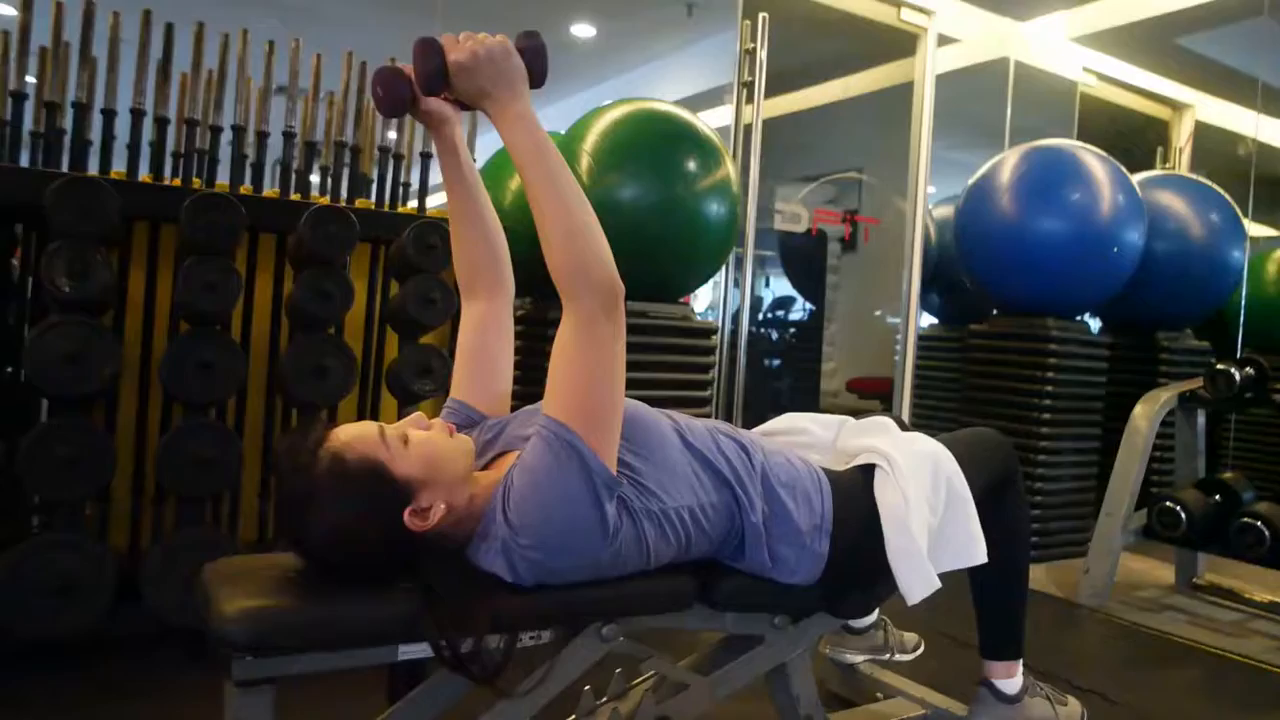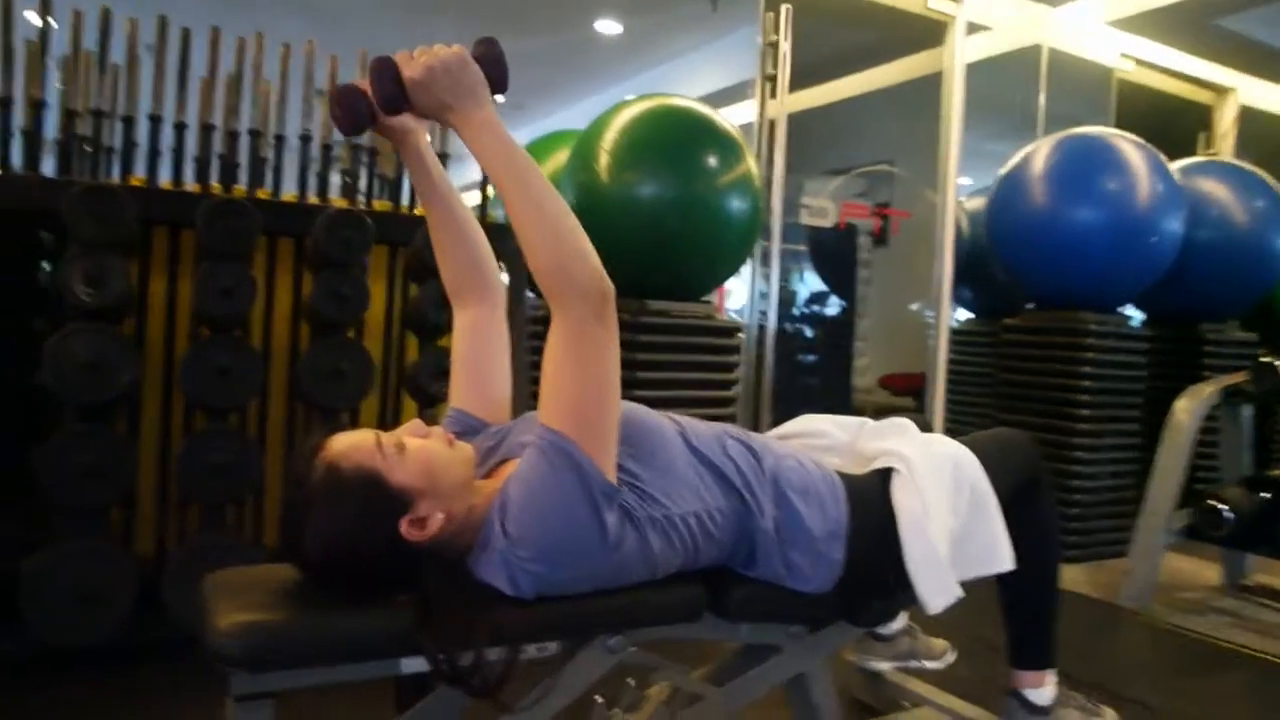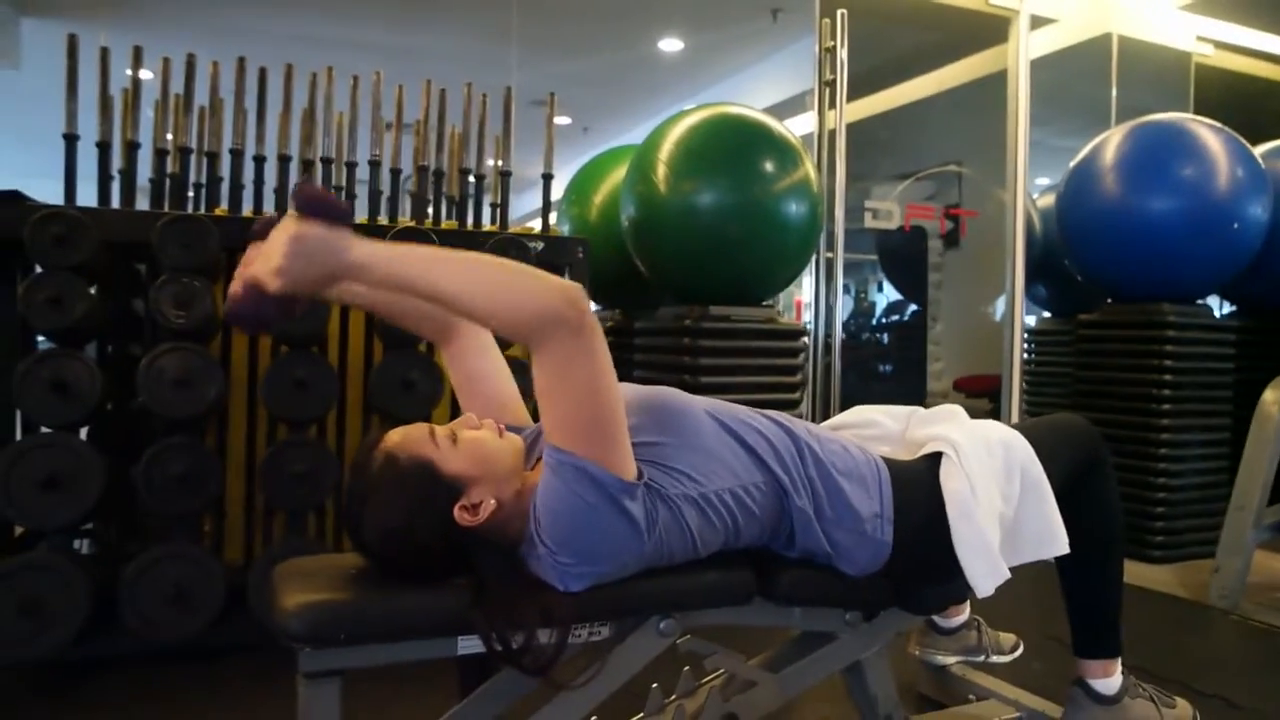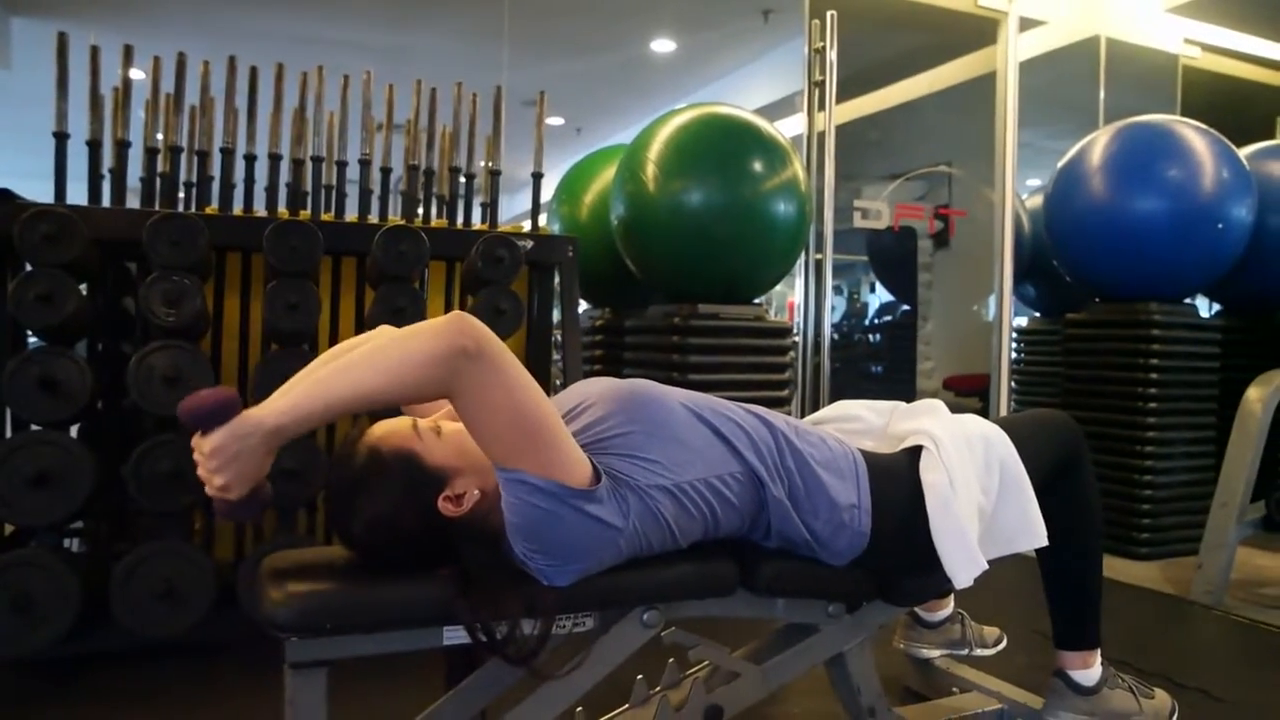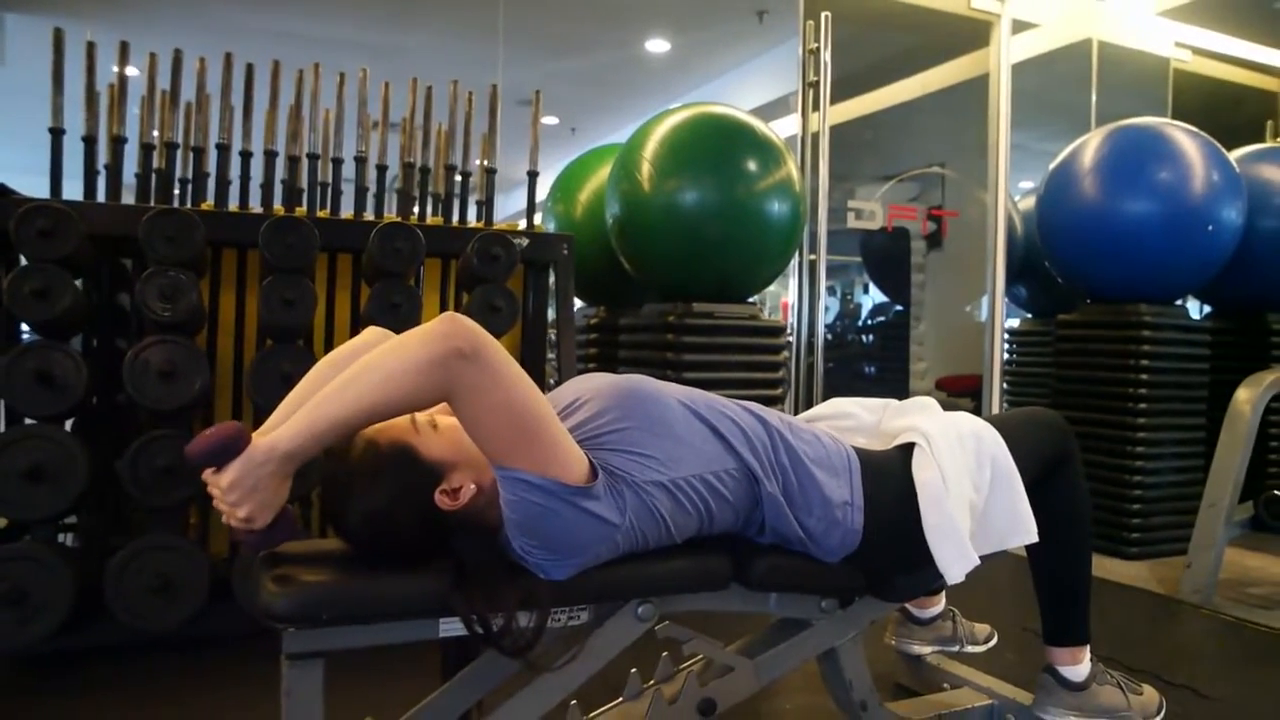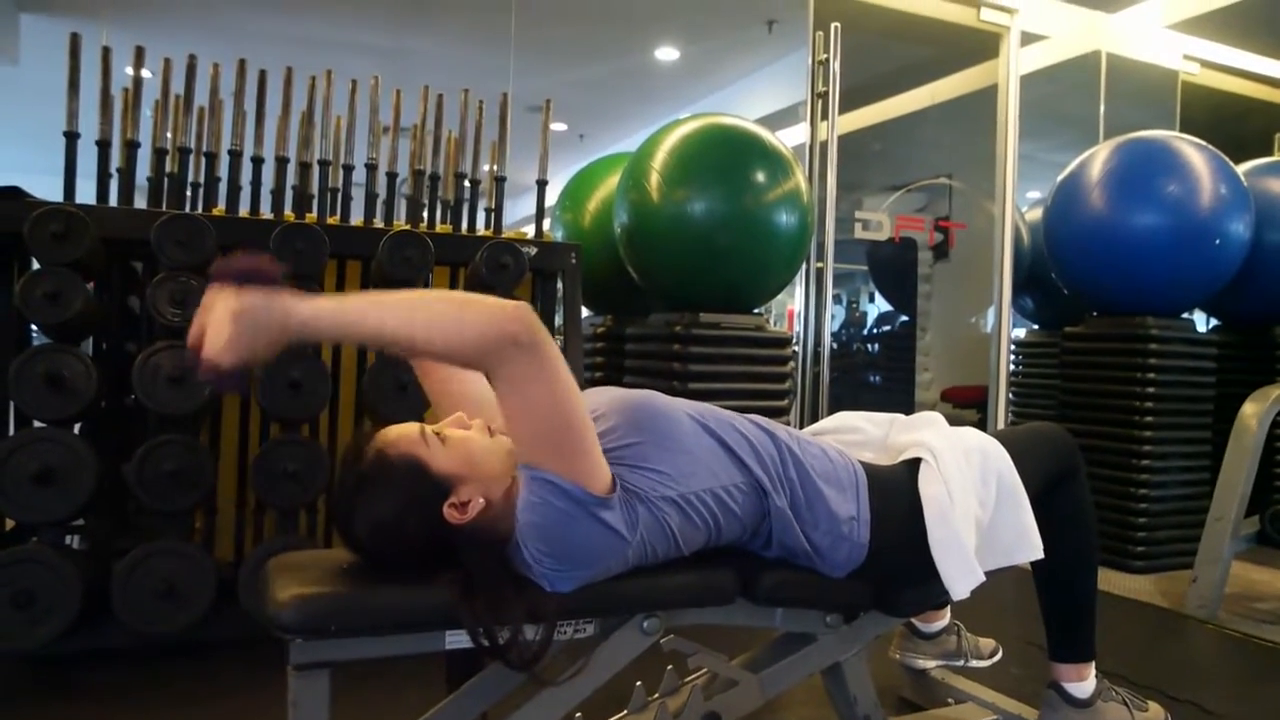
dt=0.7s
person 1, frame 1
left shoulder: (472, 448)
right shoulder: (547, 519)
left elbow: (487, 294)
right elbow: (598, 298)
left wrist: (448, 137)
right wrist: (510, 109)
right hip: (807, 530)
right knee: (993, 456)
left ankle: (857, 626)
person 1, frame 2
left shoulder: (473, 459)
right shoulder: (545, 529)
left elbow: (479, 300)
right elbow: (585, 302)
left wrist: (415, 152)
right wrist: (474, 118)
right hip: (822, 535)
left knee: (886, 436)
right knee: (1015, 459)
left ankle: (884, 630)
person 1, frame 3
left shoulder: (521, 481)
right shoulder: (577, 525)
left elbow: (458, 323)
right elbow: (563, 312)
left wrist: (336, 276)
right wrist: (346, 253)
right hip: (871, 516)
right knee: (1077, 443)
left ankle: (947, 626)
person 1, frame 4
left shoulder: (481, 478)
right shoulder: (554, 522)
left elbow: (398, 341)
right elbow: (460, 344)
left wrist: (263, 408)
right wrist: (262, 426)
right hip: (856, 507)
left knee: (930, 418)
right knee: (1055, 438)
left ankle: (932, 616)
person 1, frame 5
left shoulder: (489, 476)
right shoulder: (553, 517)
left elbow: (380, 342)
right elbow: (453, 343)
left wrist: (264, 435)
right wrist: (274, 457)
right hip: (848, 508)
left knee: (920, 416)
right knee: (1046, 436)
left ankle: (924, 616)
person 1, frame 6
left shoulder: (506, 490)
right shoulder: (562, 529)
left elbow: (457, 345)
right elbow: (513, 331)
left wrist: (287, 308)
right wrist: (288, 316)
right hip: (851, 521)
left knee: (925, 434)
right knee: (1052, 451)
left ankle: (928, 629)
